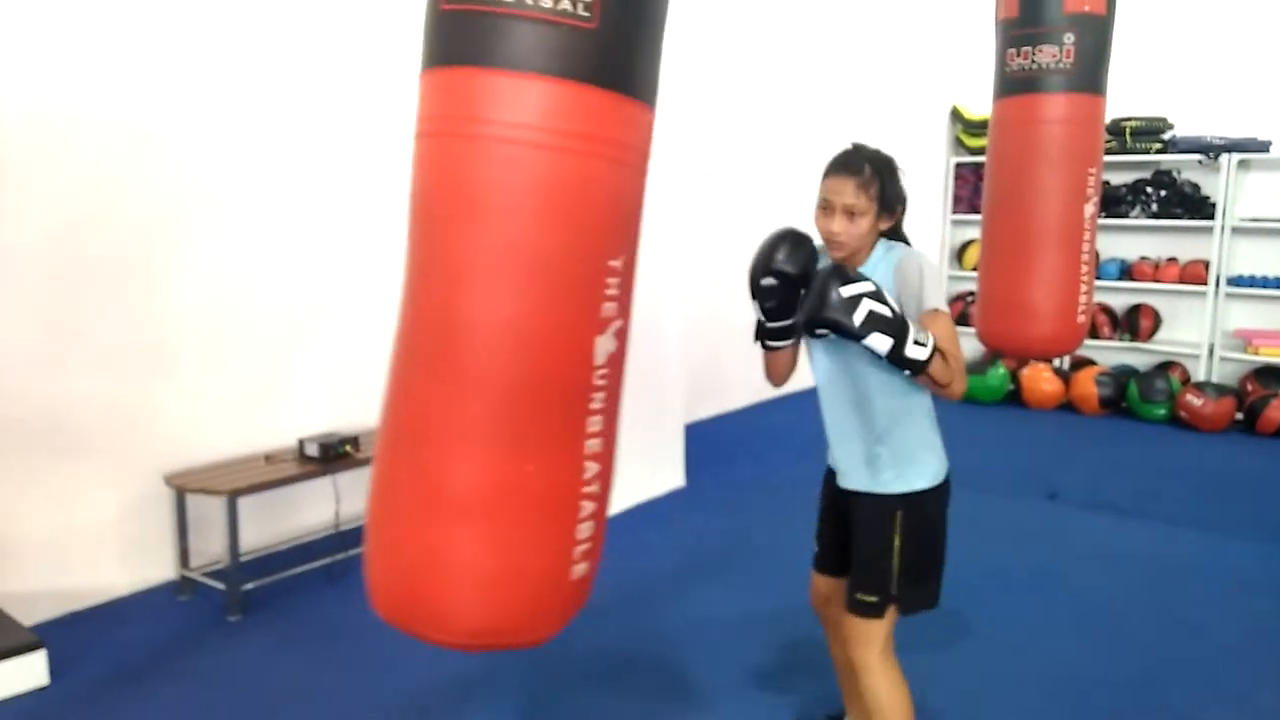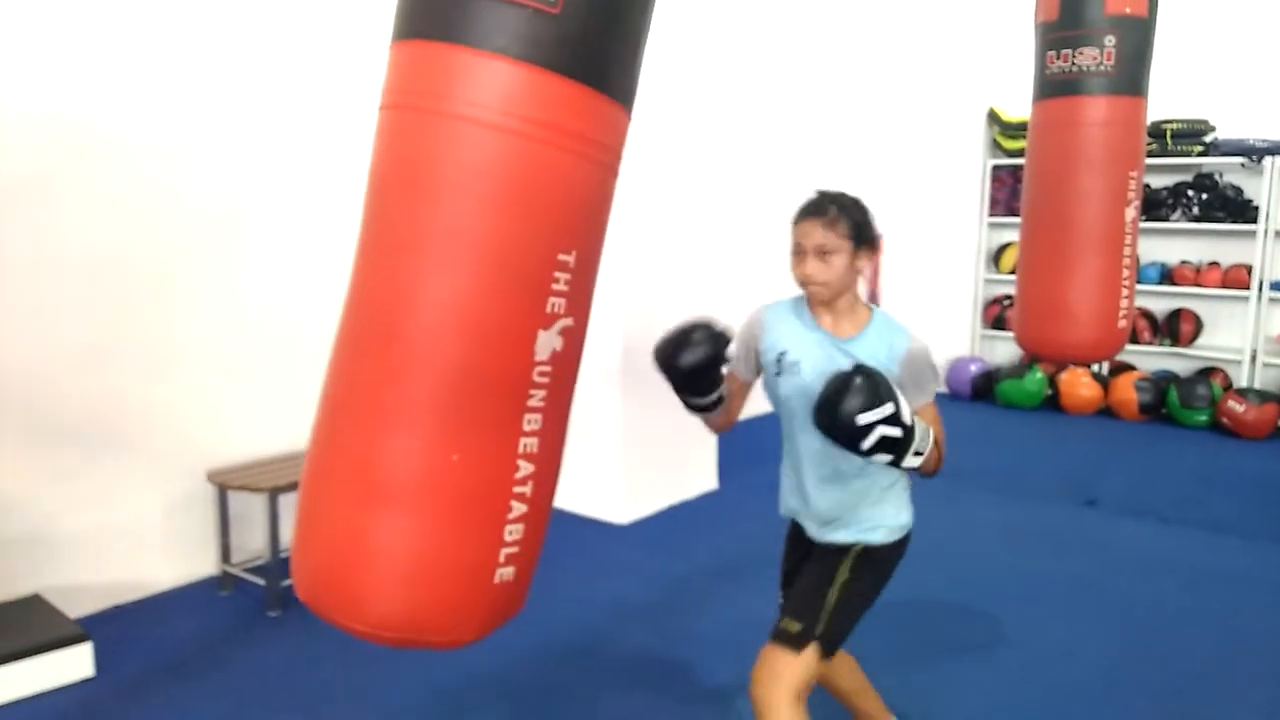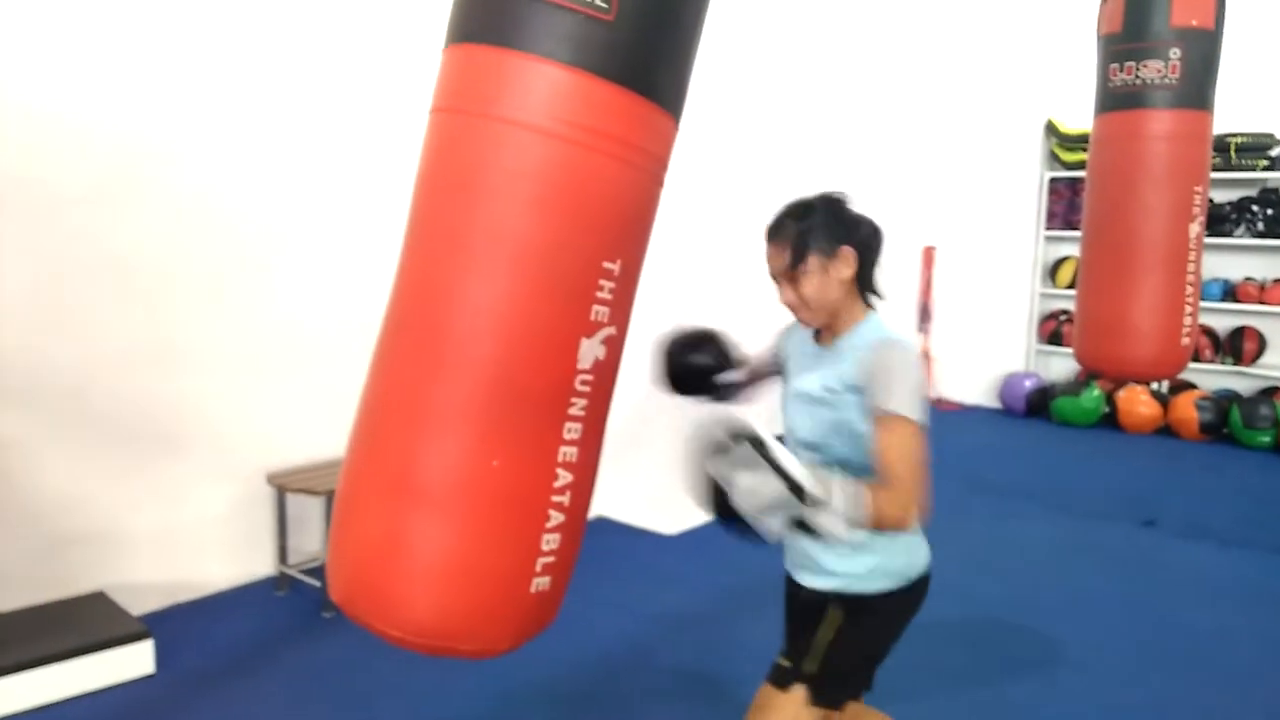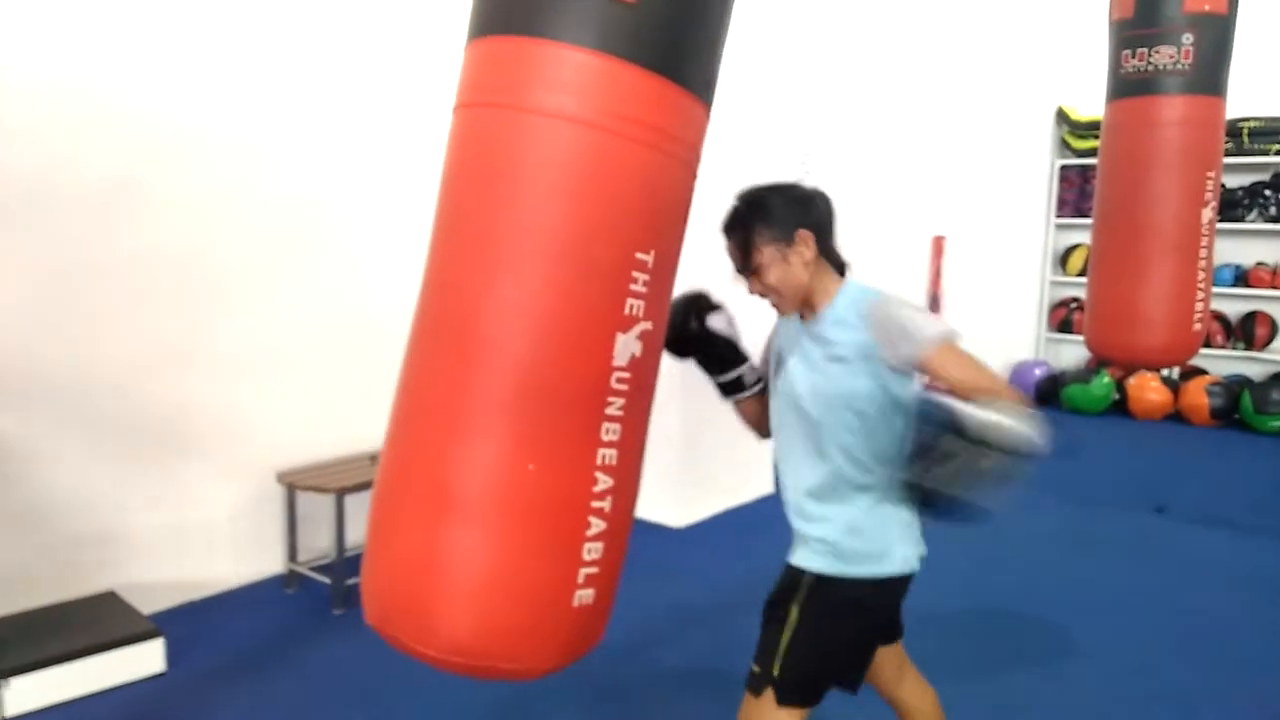
dt=0.3s
person 1, frame 1
left shoulder: (905, 267)
right shoulder: (812, 267)
left elbow: (952, 380)
right elbow: (778, 373)
left wrist: (882, 325)
right wrist: (776, 309)
left hip: (905, 481)
right hip: (848, 469)
left knee: (865, 640)
right knee: (832, 608)
person 1, frame 2
left shoulder: (904, 349)
right shoulder: (770, 324)
left elbow: (932, 459)
right elbow: (723, 417)
left wrist: (901, 437)
right wrist: (697, 385)
left hip: (866, 533)
right hip: (808, 518)
right knee: (804, 655)
person 1, frame 3
left shoulder: (889, 359)
right shoulder: (803, 338)
left elbow: (900, 506)
right elbow: (764, 369)
right wrist: (732, 374)
left hip: (868, 580)
right hip: (817, 569)
person 1, frame 4
left shoulder: (879, 318)
right shoulder: (789, 329)
left elbow: (997, 398)
right elbow: (765, 421)
right wrist: (721, 355)
left hip: (854, 560)
right hip: (832, 550)
right knee: (885, 666)
